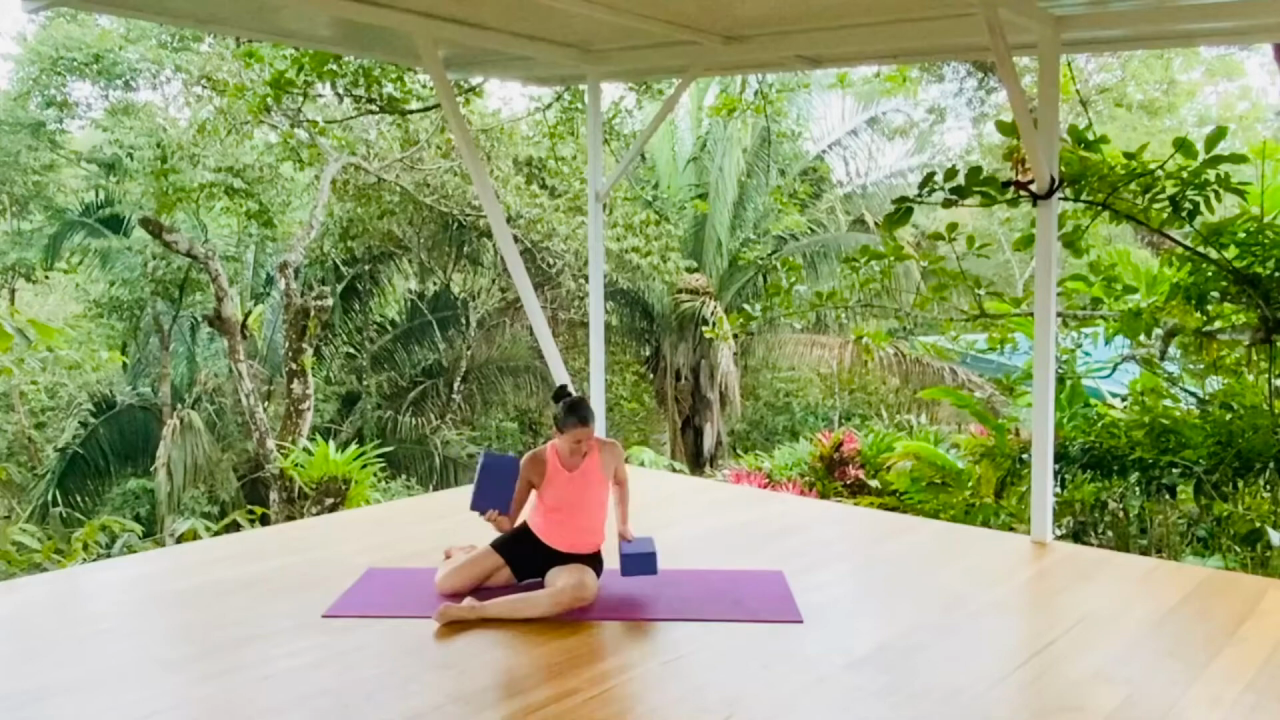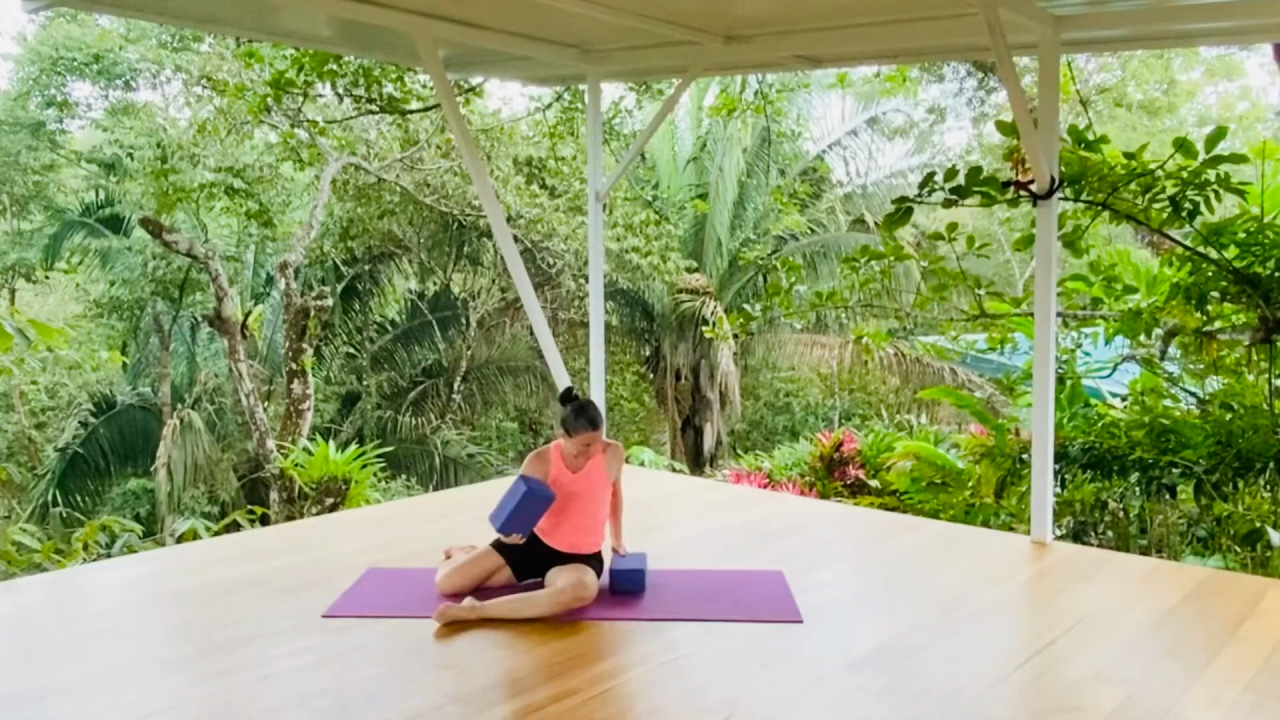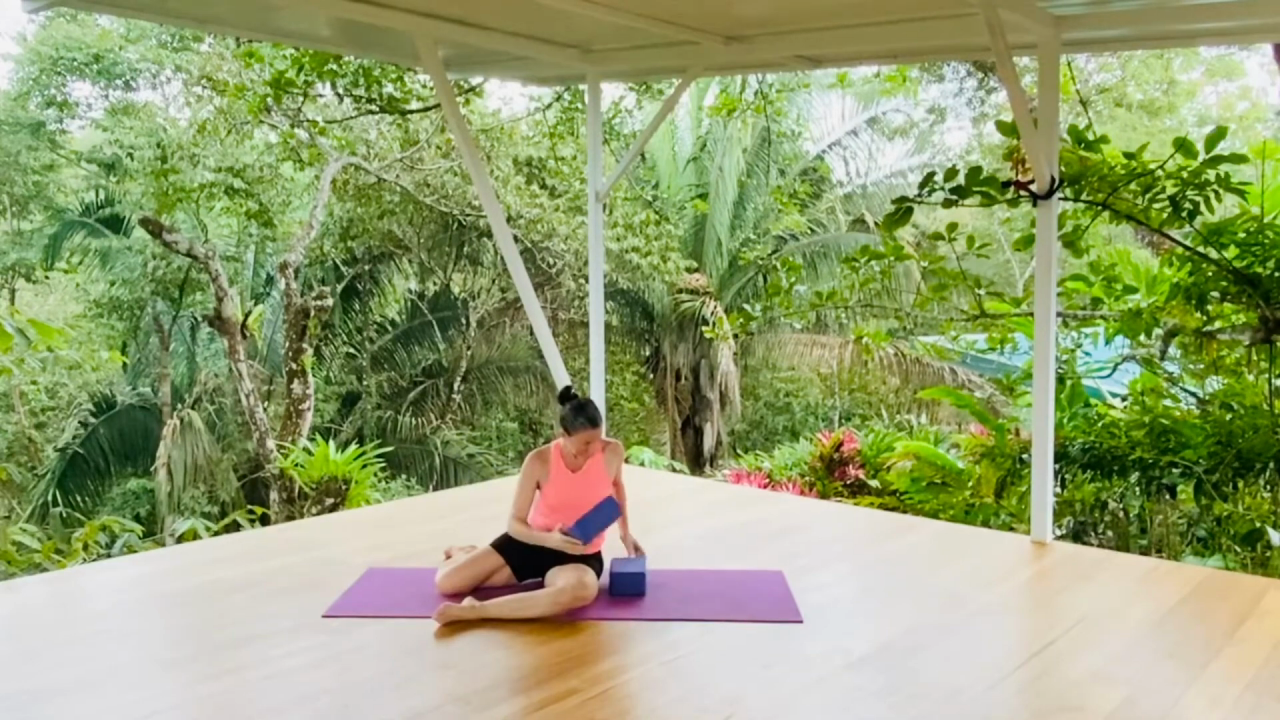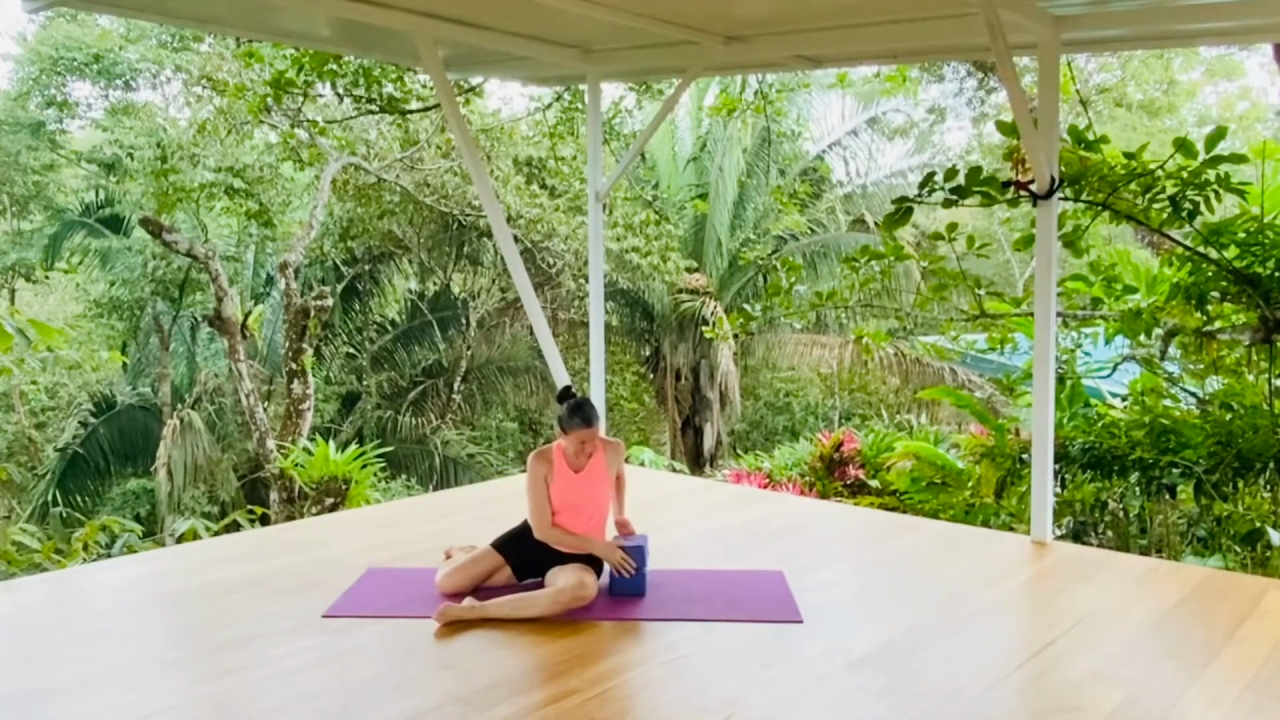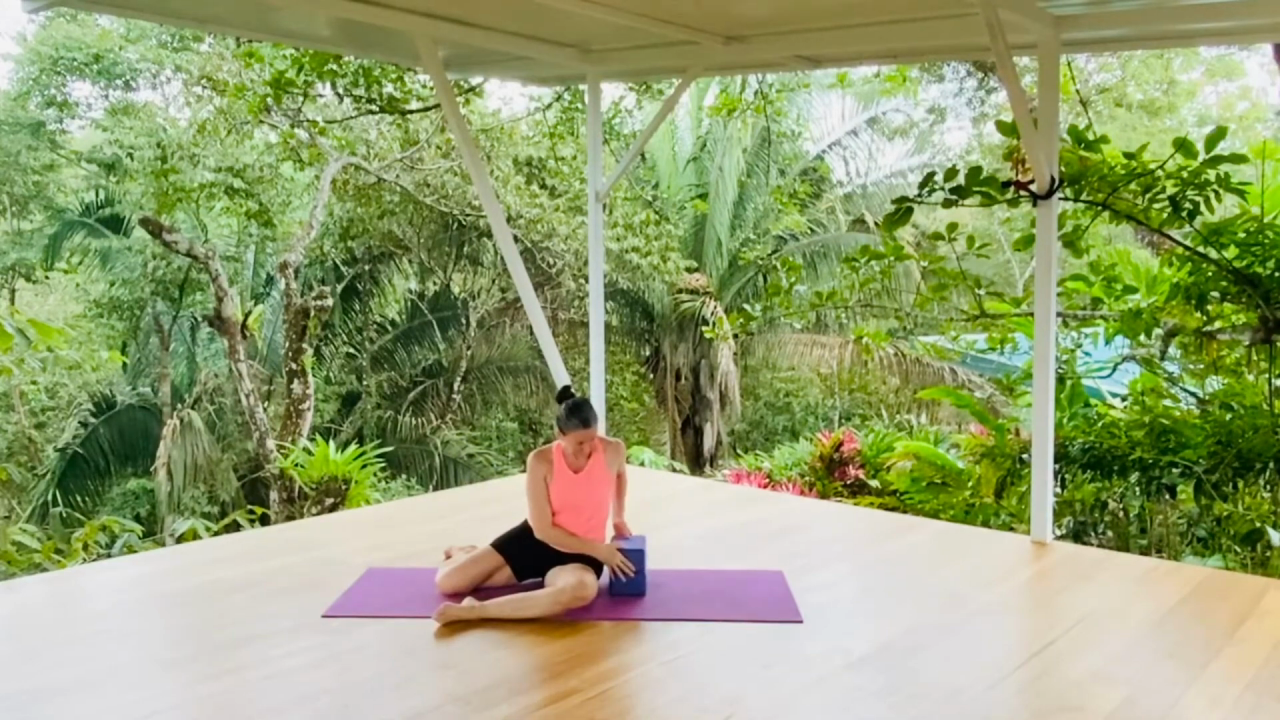
dt=0.5s
person 1, frame 1
left shoulder: (610, 452)
right shoulder: (535, 462)
left elbow: (621, 482)
right elbow: (507, 523)
left wrist: (623, 525)
right wrist: (498, 521)
left hip: (579, 556)
right hip: (532, 540)
left knee: (580, 591)
right knee: (446, 582)
left ankle: (476, 610)
right ankle: (468, 553)
person 1, frame 2
left shoulder: (613, 454)
right shoulder: (539, 462)
left wrist: (617, 539)
left hip: (580, 557)
right hip: (534, 541)
left knee: (581, 590)
right knee: (447, 582)
left ankle: (476, 610)
right ankle: (468, 554)
person 1, frame 3
left shoulder: (612, 452)
right shoulder: (538, 461)
right elbow: (514, 524)
left wrist: (625, 532)
right wrist: (550, 539)
left hip: (580, 555)
right hip: (533, 542)
left knee: (581, 590)
right knee: (447, 582)
left ankle: (476, 610)
right ankle: (468, 554)
person 1, frame 4
left shoulder: (613, 450)
right shoulder: (541, 461)
right elbow: (542, 530)
left wrist: (619, 516)
right wrist: (599, 547)
left hip: (580, 556)
right hip: (534, 541)
left knee: (581, 590)
right knee: (447, 582)
left ankle: (476, 609)
right ankle: (467, 554)
person 1, frame 5
left shoulder: (613, 450)
right shoulder: (540, 461)
right elbow: (543, 530)
left wrist: (619, 518)
right wrist: (598, 549)
left hip: (579, 555)
right hip: (534, 540)
left knee: (582, 590)
right knee: (447, 581)
left ankle: (477, 610)
right ankle: (468, 554)
